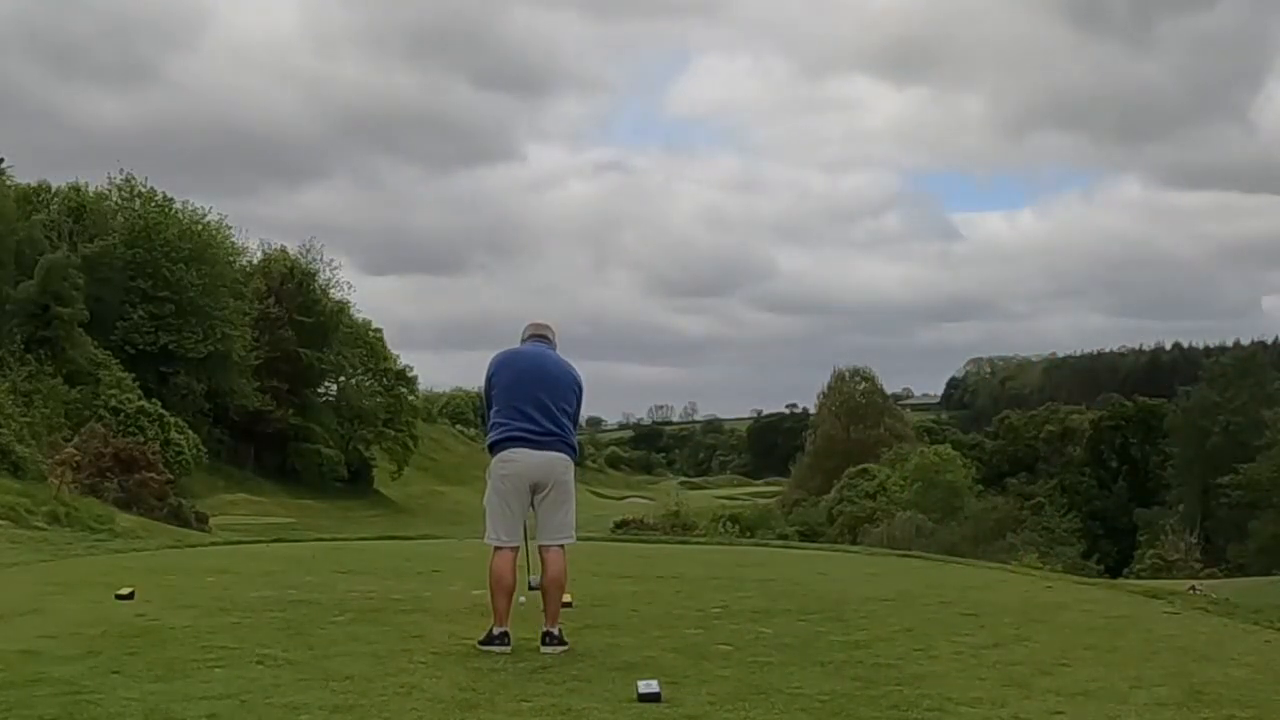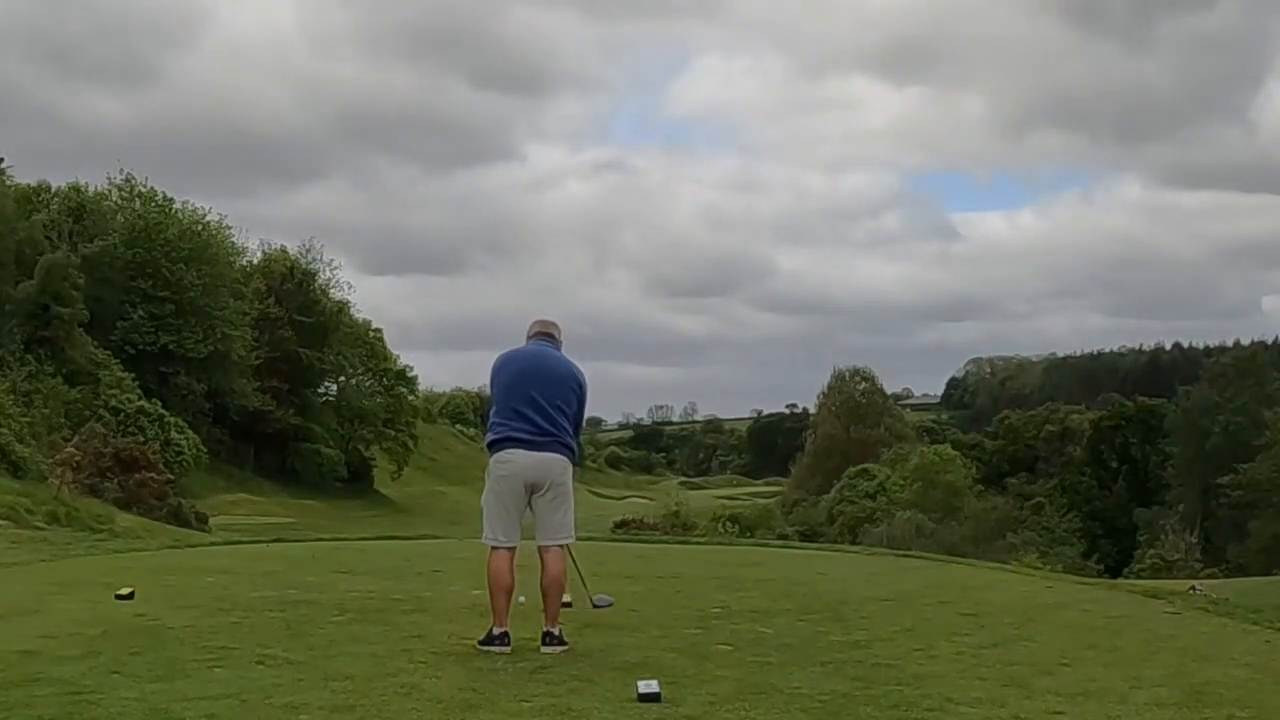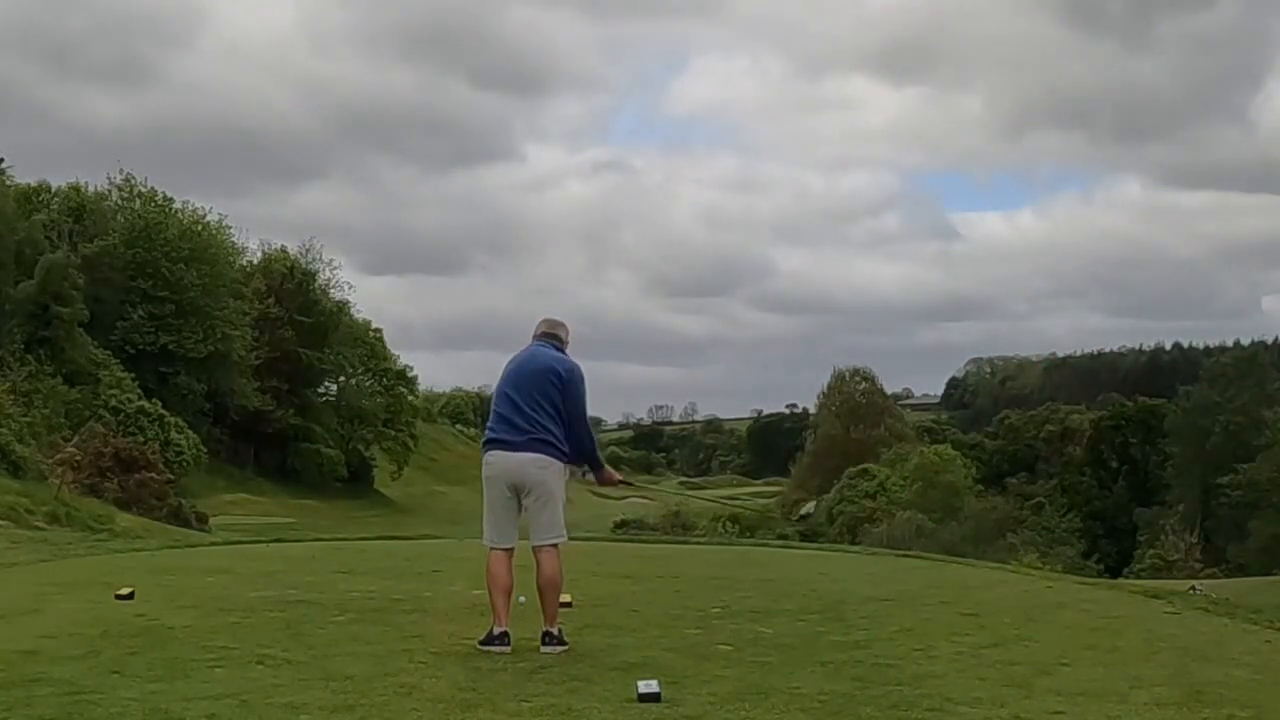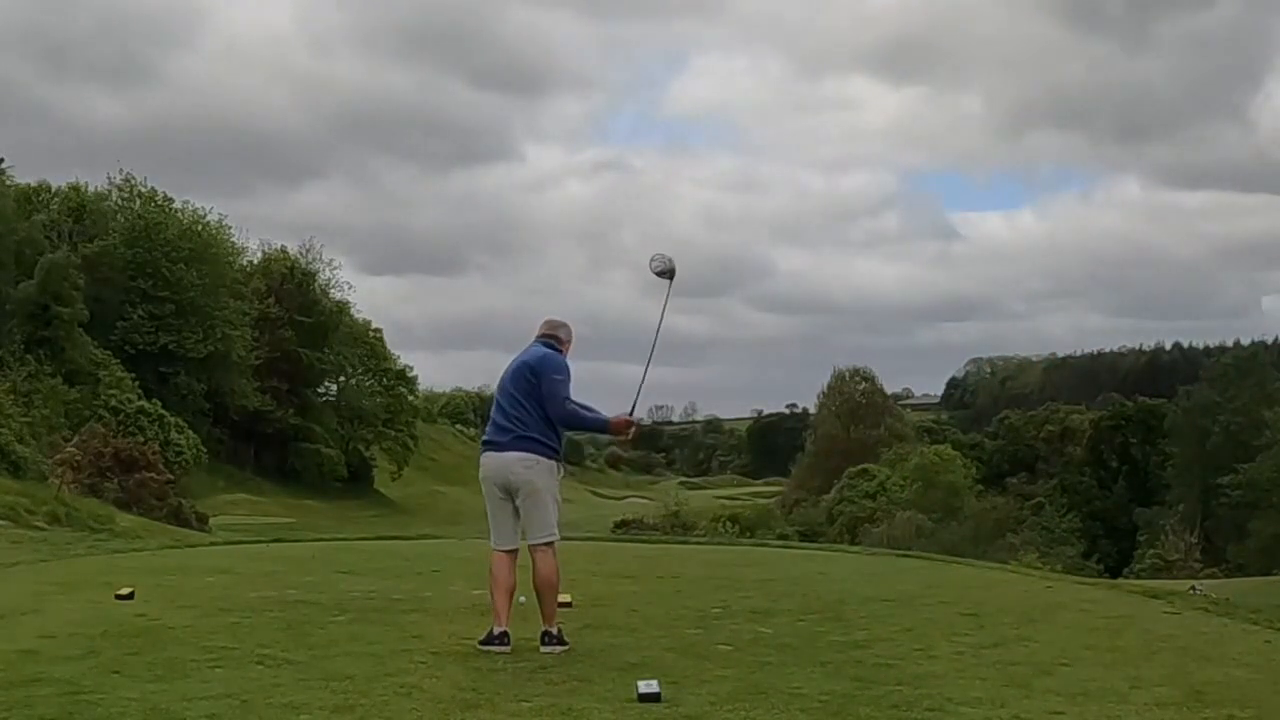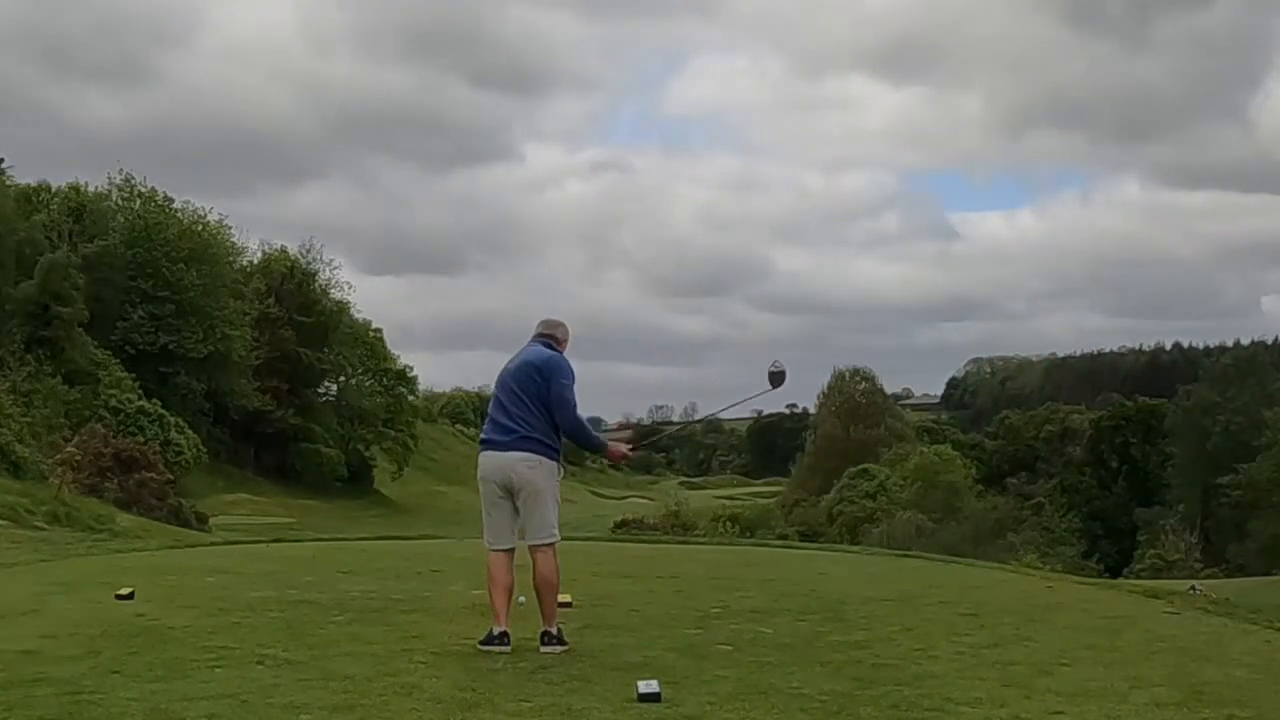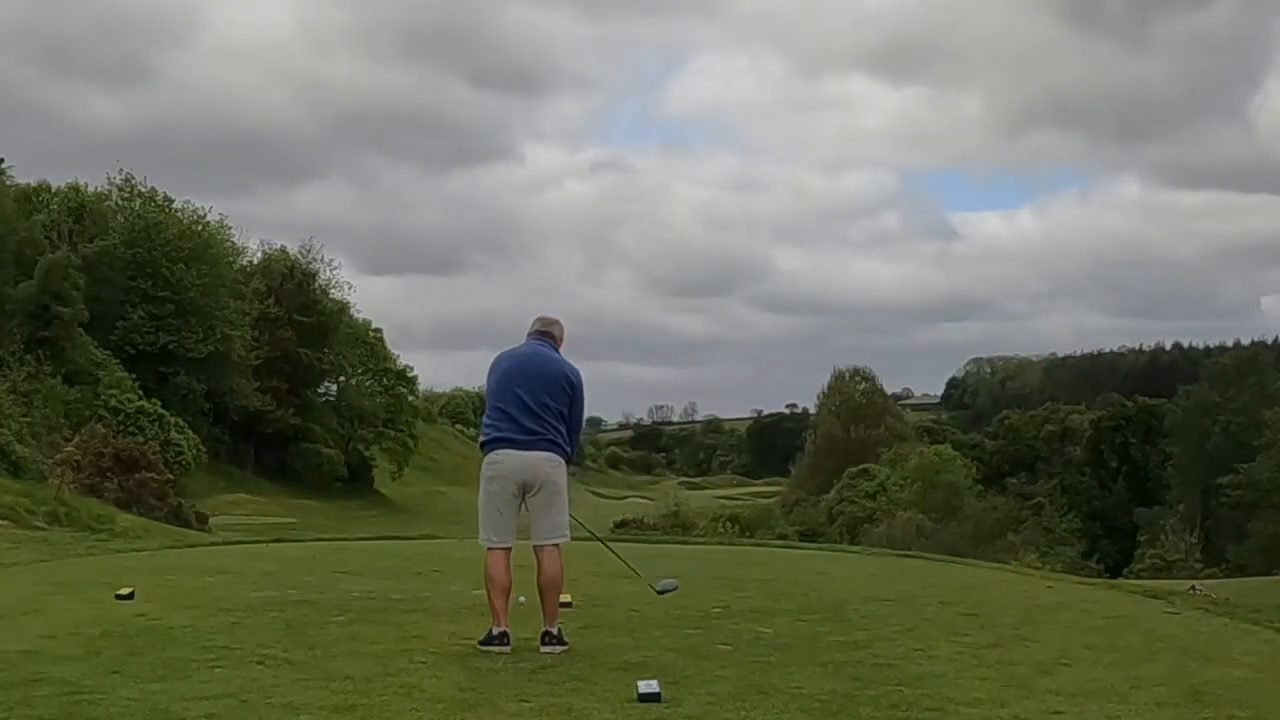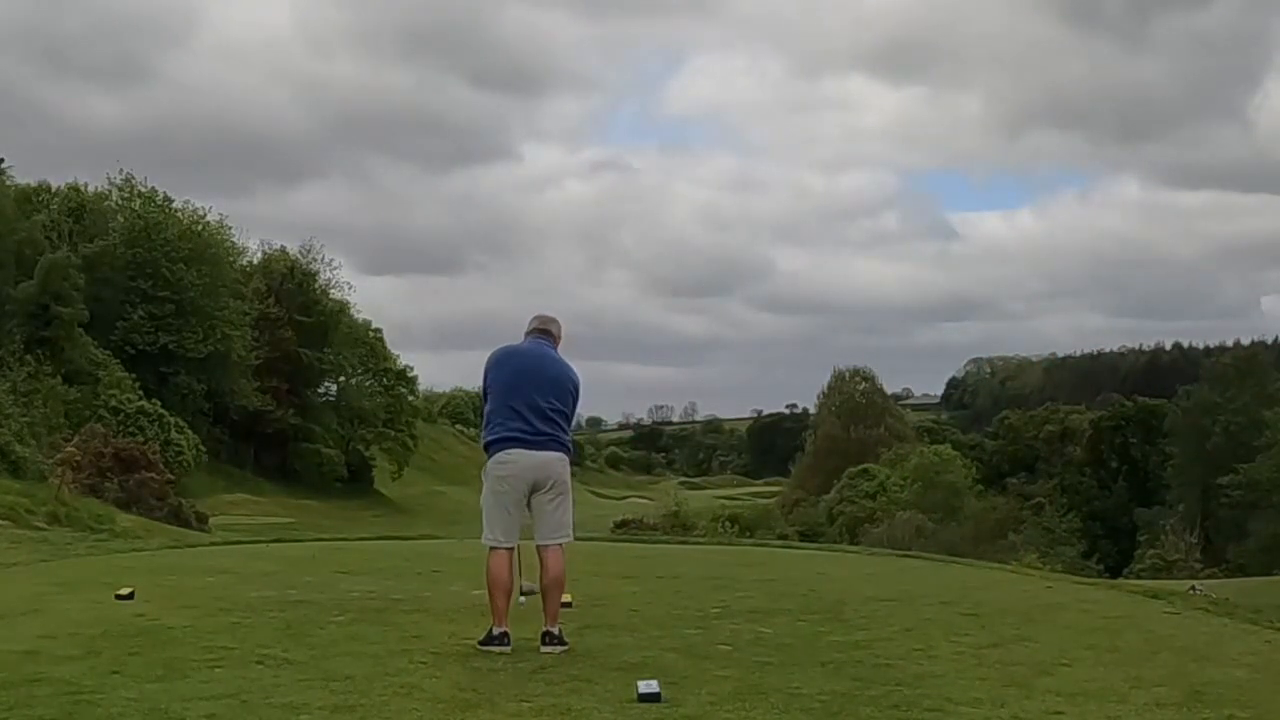
dt=0.3s
person 1, frame 1
left shoulder: (501, 361)
right shoulder: (569, 372)
left hip: (510, 457)
right hip: (557, 460)
left knee: (504, 546)
right knee: (553, 547)
left ankle: (500, 631)
right ankle: (551, 631)
person 1, frame 2
left shoulder: (505, 361)
right shoulder: (573, 372)
left hip: (508, 457)
right hip: (555, 461)
left knee: (502, 546)
right knee: (552, 547)
left ankle: (499, 631)
right ankle: (552, 631)
person 1, frame 3
left shoulder: (514, 363)
right shoulder: (566, 367)
right elbow: (577, 427)
left wrist: (582, 462)
right wrist: (598, 468)
left hip: (497, 458)
right hip: (540, 461)
left knee: (499, 547)
right knee: (547, 547)
left ankle: (499, 630)
right ankle: (551, 631)
person 1, frame 4
left shoulder: (520, 362)
right shoulder: (552, 360)
left elbow: (560, 407)
right elbow: (561, 413)
left wrist: (607, 421)
right wrist: (608, 424)
left hip: (493, 460)
right hip: (531, 460)
left knee: (503, 548)
right knee: (542, 546)
left ankle: (499, 630)
right ankle: (550, 631)
person 1, frame 5
left shoulder: (513, 364)
right shoulder: (555, 363)
right elbow: (566, 419)
left wrist: (599, 443)
right wrist: (604, 447)
left hip: (491, 459)
right hip: (532, 461)
left knee: (500, 547)
right knee: (543, 546)
left ankle: (499, 630)
right ankle: (550, 631)
person 1, frame 6
left shoulder: (501, 360)
right shoulder: (568, 371)
right elbow: (572, 429)
right wrist: (562, 462)
left hip: (499, 458)
right hip: (546, 460)
left knee: (497, 546)
right knee: (548, 547)
left ankle: (499, 630)
right ankle: (551, 631)
person 1, frame 7
left shoulder: (499, 357)
right shoulder: (567, 373)
left hip: (506, 458)
right hip: (552, 460)
left knee: (500, 546)
right knee: (551, 547)
left ankle: (499, 631)
right ankle: (551, 631)
